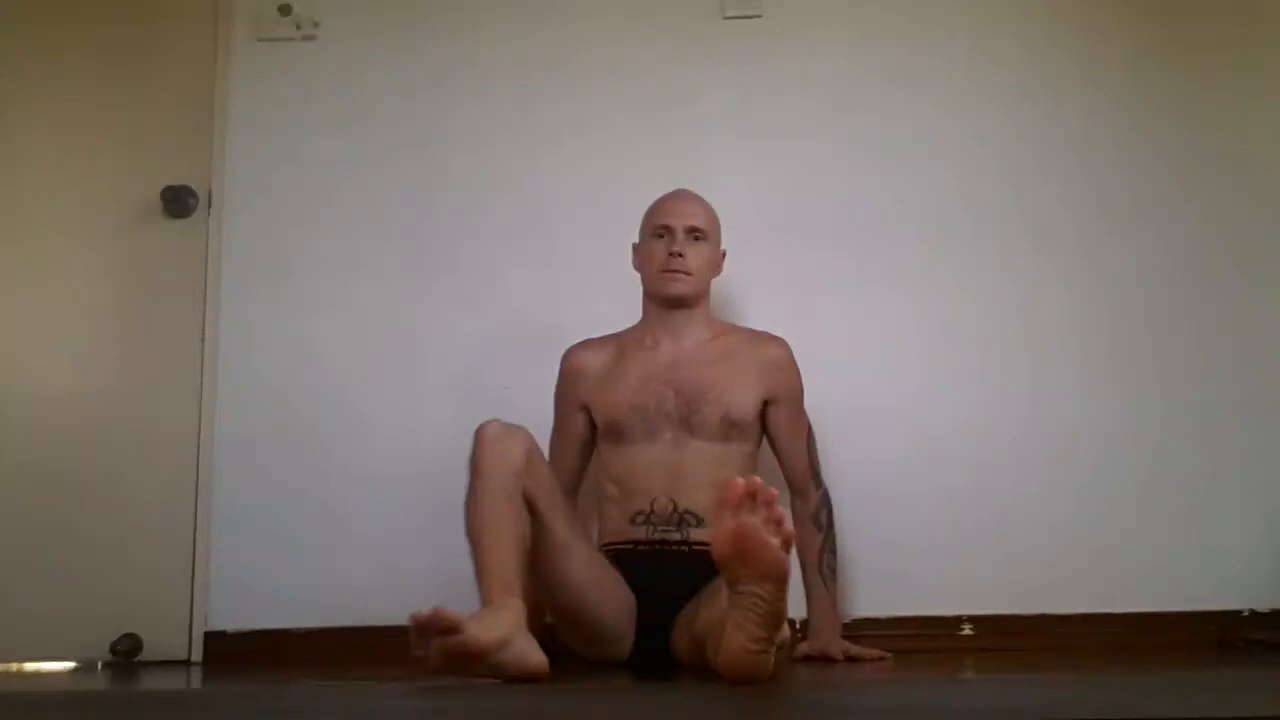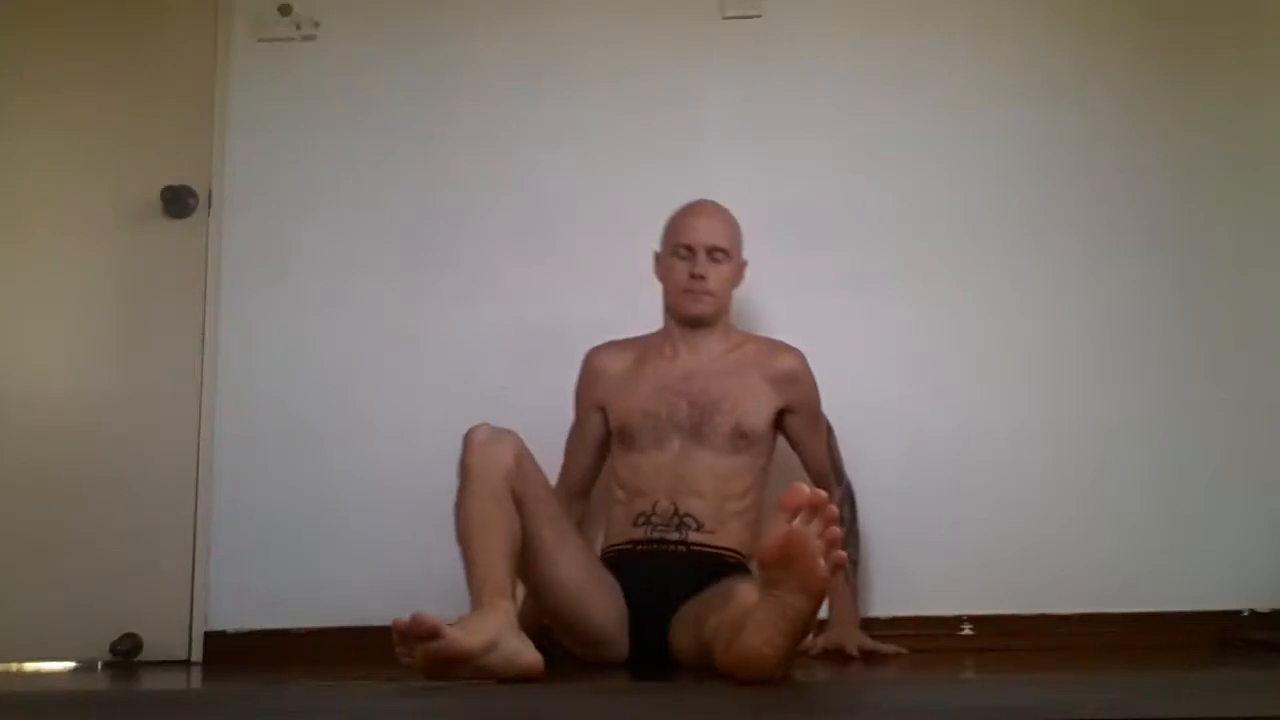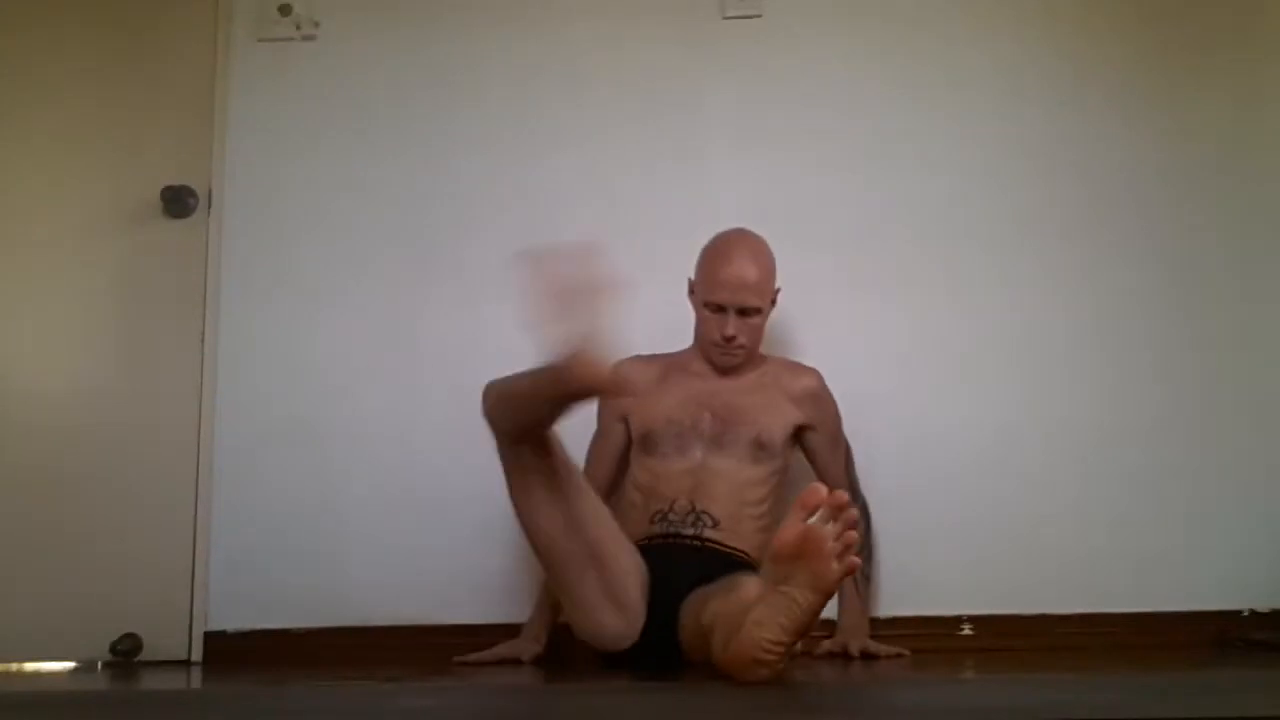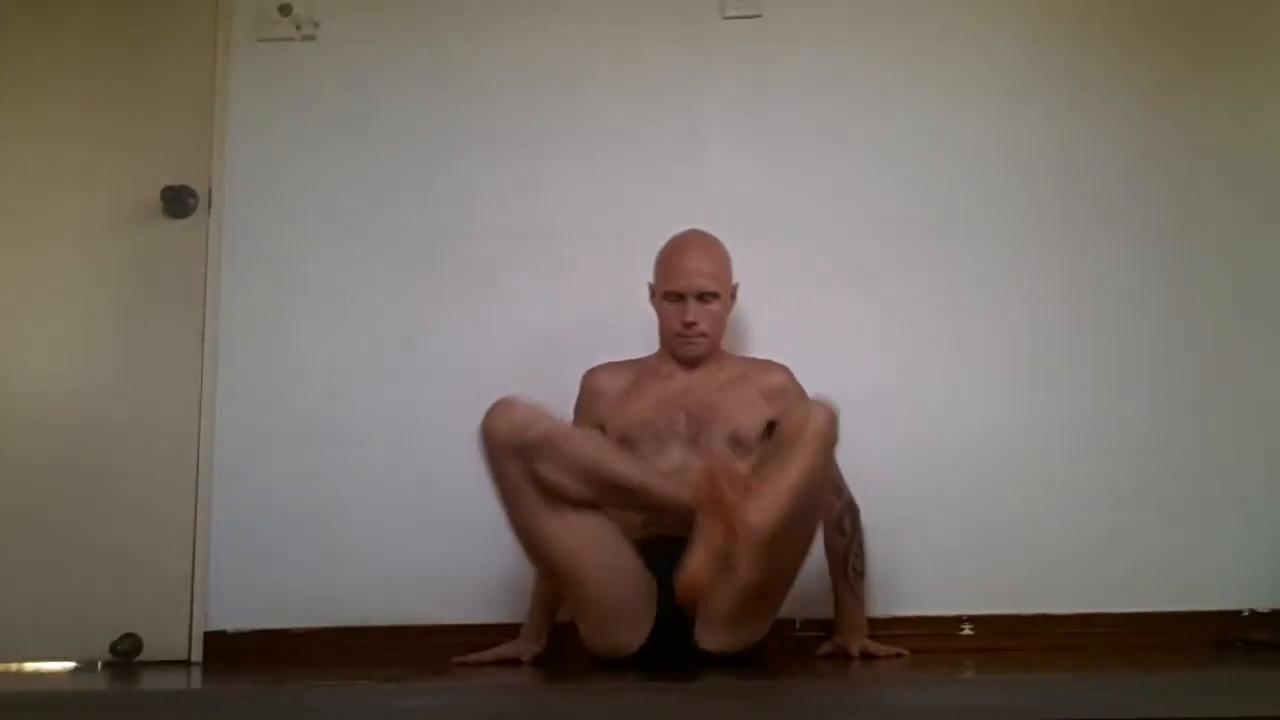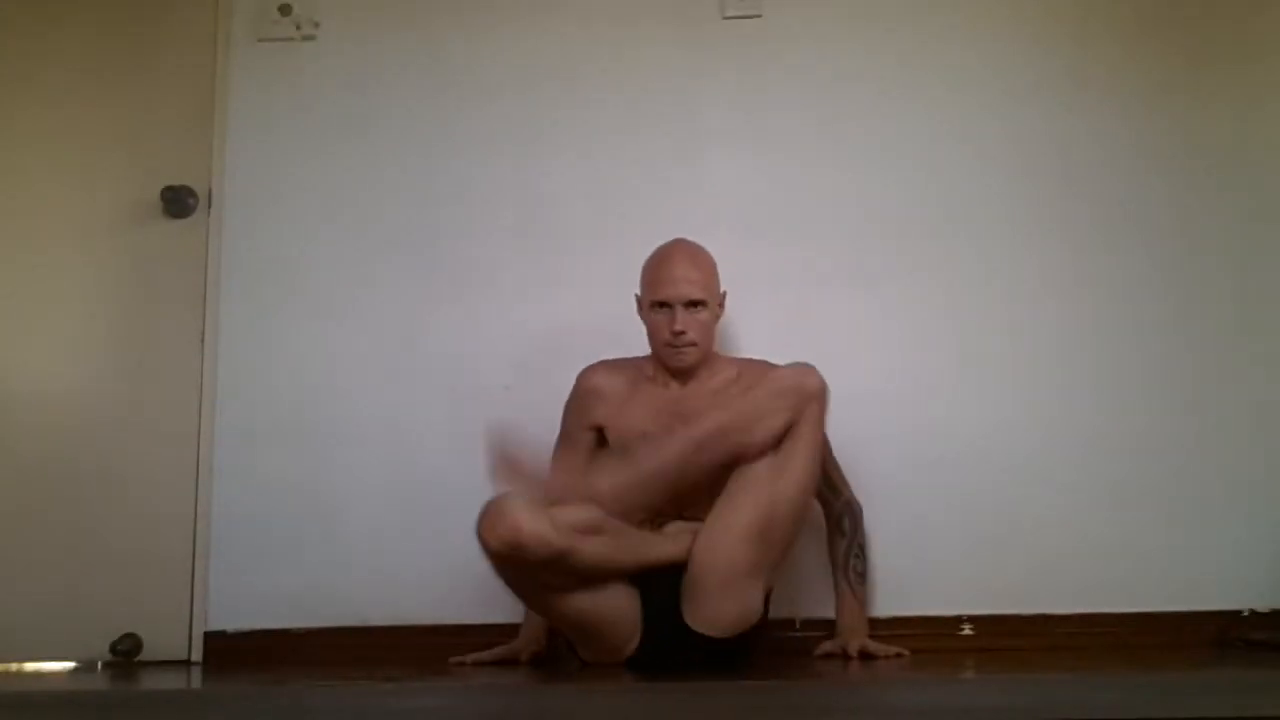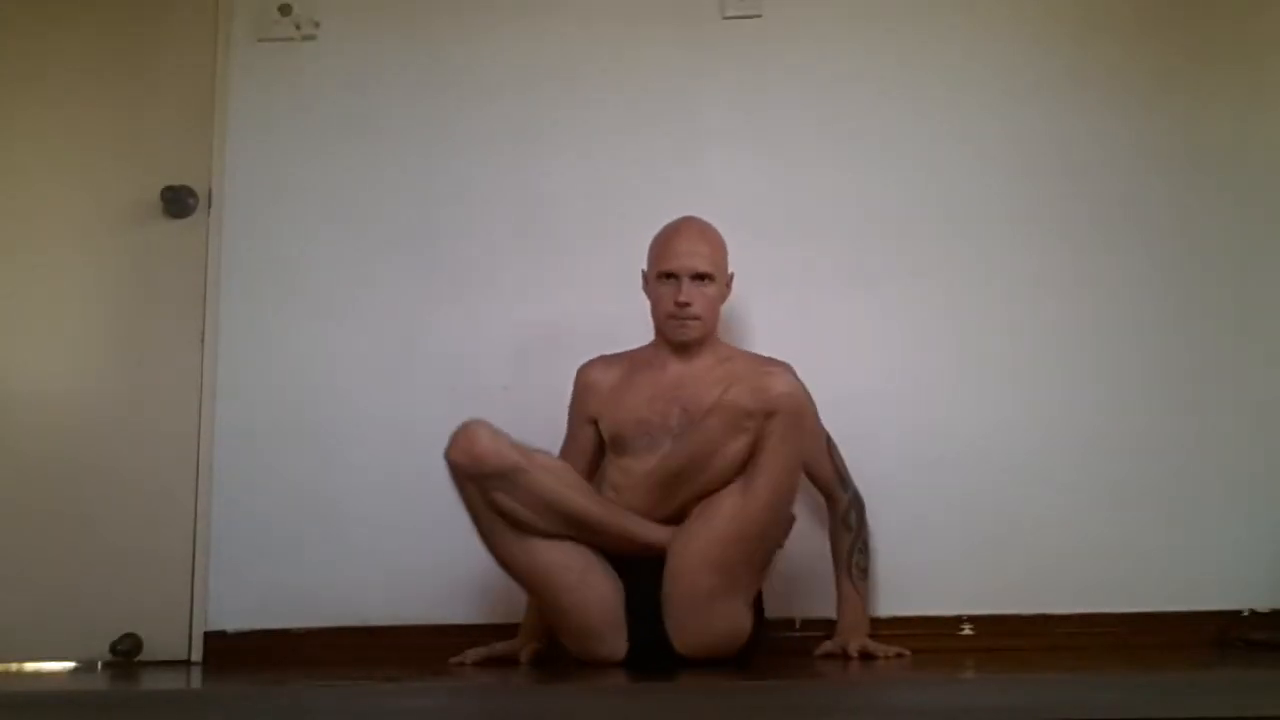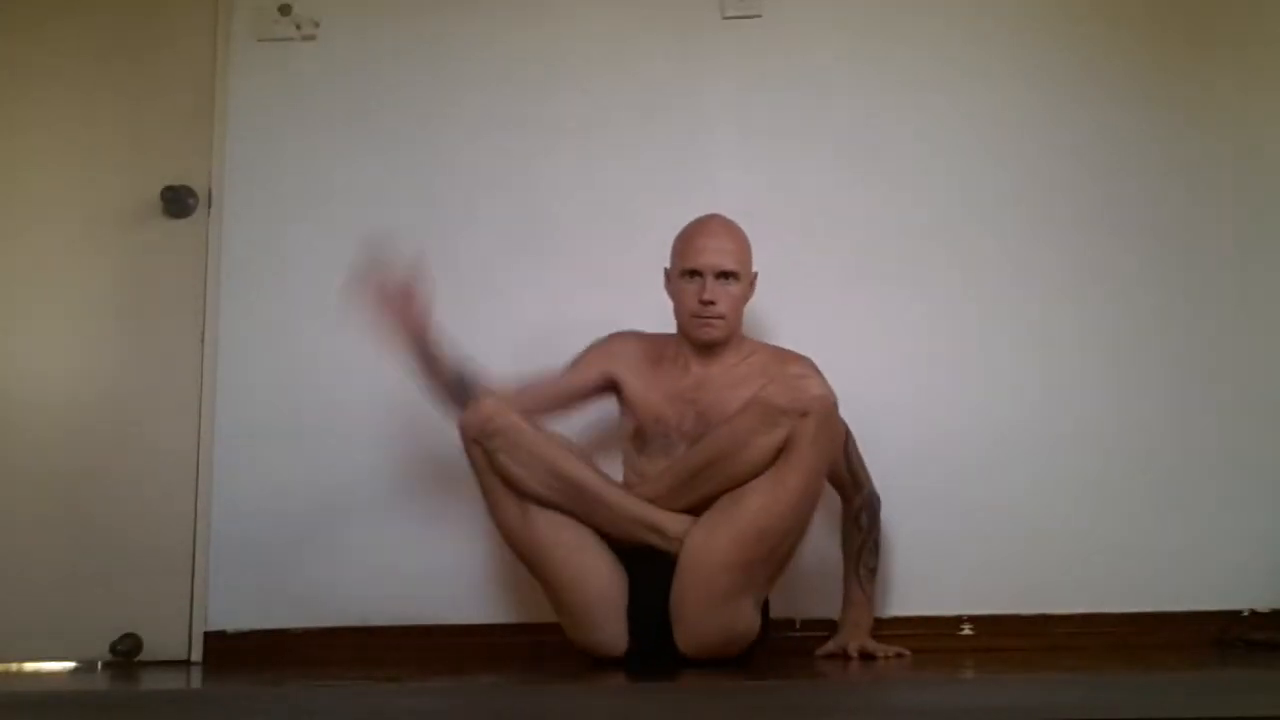
dt=0.3s
person 1, frame 1
left shoulder: (766, 360)
right shoulder: (587, 365)
left elbow: (809, 492)
right elbow: (554, 496)
left wrist: (825, 626)
right wrist: (529, 619)
left hip: (712, 592)
right hip: (611, 601)
right knee: (501, 443)
right ankle: (504, 629)
person 1, frame 2
left shoulder: (779, 371)
right shoulder: (607, 368)
left elbow: (833, 488)
right elbow: (570, 497)
left wrist: (845, 620)
right wrist: (530, 617)
left hip: (715, 595)
right hip: (611, 601)
right knee: (489, 448)
right ankle: (496, 629)
person 1, frame 3
left shoulder: (798, 390)
right shoulder: (634, 379)
left elbow: (850, 508)
right elbow: (585, 503)
left wrist: (853, 626)
right wrist: (537, 630)
left hip: (719, 599)
right hip: (623, 604)
right knee: (505, 397)
person 1, frame 4
left shoulder: (770, 386)
right shoulder: (606, 386)
left elbow: (837, 501)
right elbow: (568, 506)
left wrist: (852, 627)
right wrist: (534, 632)
left hip: (725, 621)
right hip: (625, 613)
left knee: (816, 420)
right knee: (506, 423)
person 1, frame 5
left shoulder: (764, 388)
right shoulder: (600, 388)
left elbow: (838, 502)
right elbow: (553, 504)
left wrist: (851, 626)
right wrist: (532, 632)
left hip: (718, 616)
right hip: (619, 622)
left knee: (803, 384)
right knee: (505, 525)
person 1, frame 6
left shoulder: (764, 380)
right shoulder: (600, 381)
left elbow: (842, 496)
right elbow: (559, 503)
left wrist: (853, 626)
right wrist: (532, 630)
left hip: (708, 617)
right hip: (608, 622)
left knee: (776, 395)
right knee: (471, 446)
person 1, frame 7
left shoulder: (788, 376)
right shoulder: (628, 358)
left elbow: (859, 494)
right elbow: (499, 404)
left wrist: (856, 623)
right wrist: (420, 335)
left hip: (713, 620)
right hip: (614, 616)
left knee: (810, 403)
right knee: (484, 420)
right ankle: (668, 528)
